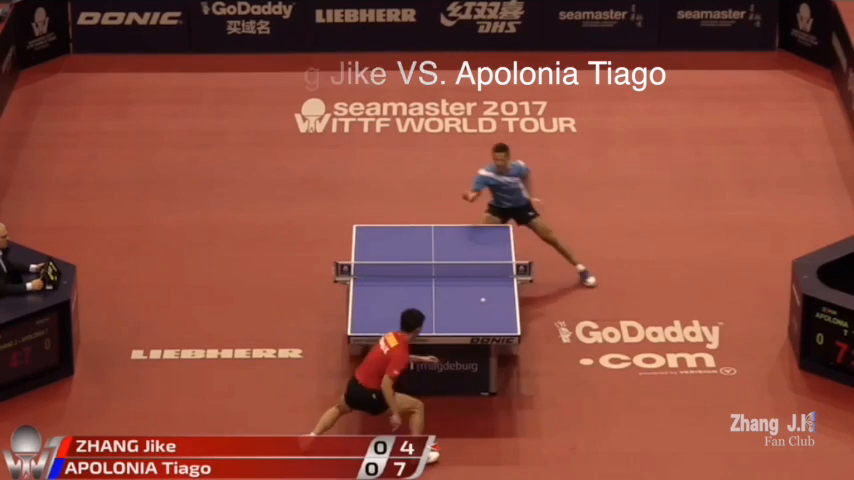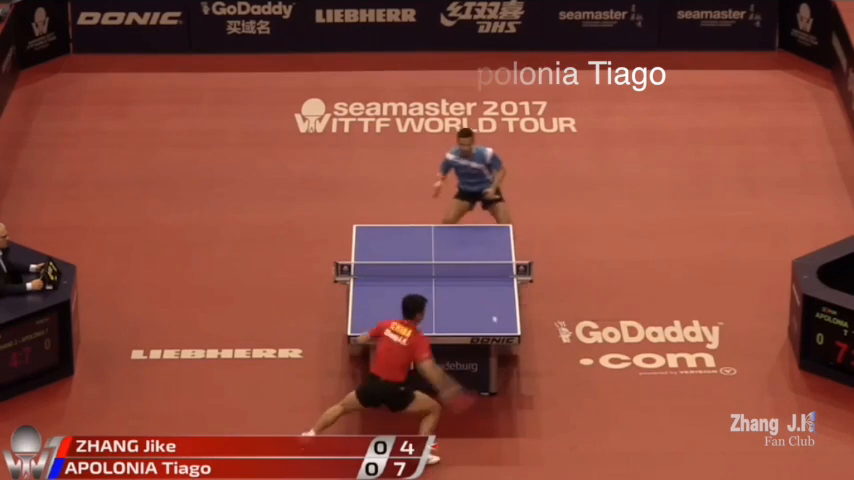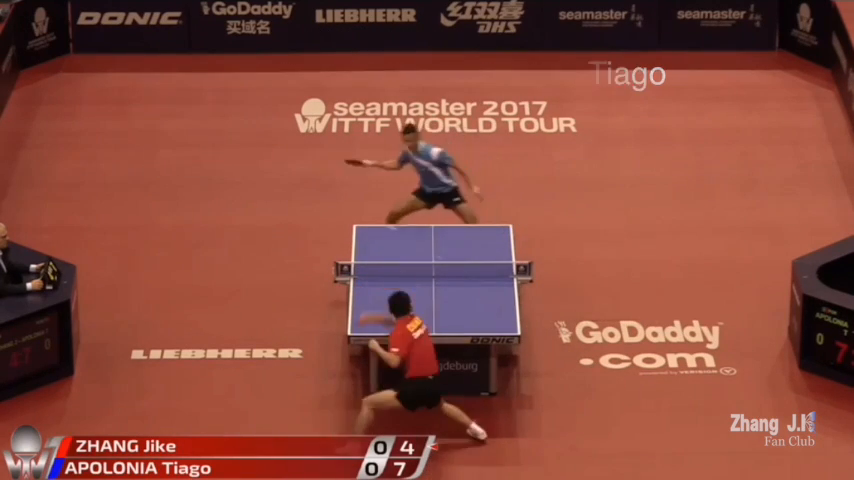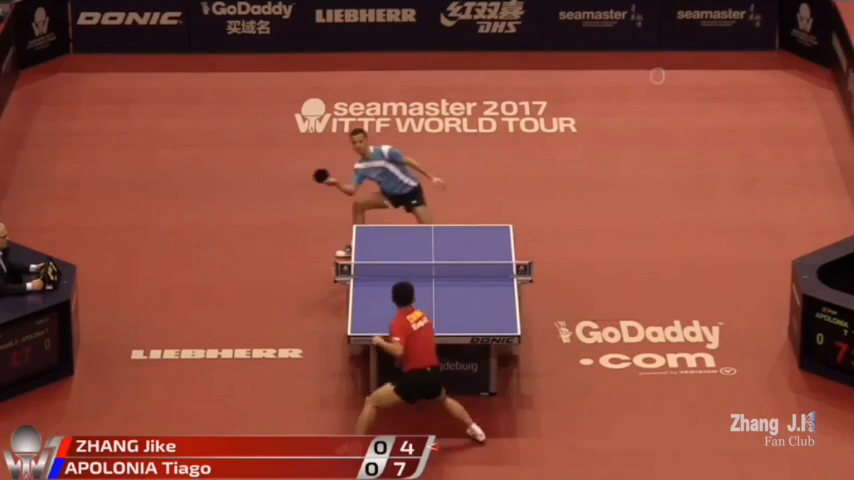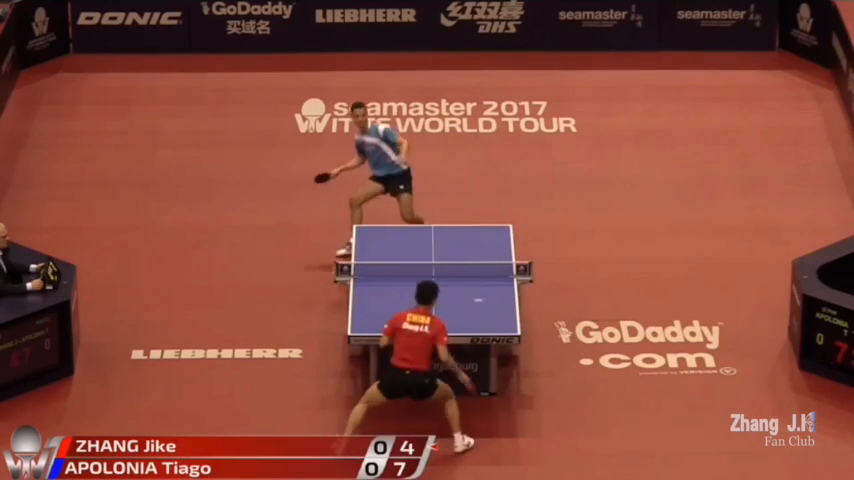
dt=0.2s
person 1, frame 1
left shoulder: (390, 336)
right shoulder: (401, 353)
right elbow: (386, 385)
left wrist: (420, 359)
right wrist: (395, 414)
left hip: (354, 388)
right hip: (371, 395)
left knee: (338, 408)
right knee: (417, 407)
left ankle: (311, 438)
person 1, frame 2
left shoulder: (386, 325)
right shoulder: (419, 340)
left elbow: (362, 340)
right elbow: (428, 368)
right wrist: (446, 387)
left hip: (372, 385)
right hip: (395, 390)
left knee: (342, 406)
right knee: (434, 409)
left ankle: (312, 435)
person 1, frame 3
left shoulder: (400, 333)
right shoulder: (417, 320)
left elbow: (394, 362)
left wrist: (377, 348)
right wrist: (377, 318)
left hip: (415, 386)
right hip: (433, 385)
left knee: (368, 403)
right knee: (441, 404)
right ankle: (474, 428)
person 1, frame 4
left shoulder: (399, 323)
right shoulder: (422, 316)
left elbow: (398, 351)
left wrist: (381, 342)
left hip: (414, 379)
right hip: (433, 377)
left knee: (371, 402)
right knee: (444, 399)
right ankle: (474, 429)
person 1, frame 5
left shoulder: (400, 318)
right shoulder: (438, 325)
left elbow: (383, 343)
right elbow: (444, 357)
right wrist: (460, 373)
left hip: (396, 376)
right hip: (421, 379)
left knee: (364, 403)
right knee: (450, 396)
right ankle: (459, 440)
person 2, frame 1
left shoulder: (519, 167)
right shoulder: (485, 174)
right elbow: (473, 194)
left wrist: (530, 196)
right wrist: (470, 196)
left hip: (522, 206)
right hip: (498, 208)
left knee: (550, 238)
left ankle: (580, 269)
person 2, frame 2
left shoulder: (487, 154)
right shoulder: (452, 157)
left elbow: (502, 171)
right elbow: (442, 173)
left wrist: (493, 188)
right wrist: (439, 183)
left hip: (488, 191)
right hip: (466, 192)
right knee: (448, 222)
person 2, frame 3
left shoulder: (434, 153)
right shoulder: (408, 152)
left elbow: (457, 168)
right elbow: (396, 165)
left wrist: (472, 186)
right wrist: (374, 164)
left hip: (448, 191)
right hip: (427, 191)
left knee: (473, 225)
right knee: (394, 214)
person 2, frame 4
left shoulder: (385, 152)
right shoulder: (360, 167)
left elbow: (409, 162)
right elbow: (351, 190)
left wrist: (431, 178)
right wrist: (336, 183)
left hip: (410, 190)
right hip: (391, 193)
right knee: (358, 205)
person 2, frame 5
left shoulder: (381, 130)
right shoulder: (359, 138)
left elbow: (404, 142)
right elbow: (360, 159)
left wrist: (403, 156)
right wrist: (340, 169)
left hip: (399, 173)
right hip: (381, 176)
left knee: (408, 217)
right knee: (355, 201)
right ankle: (354, 244)
